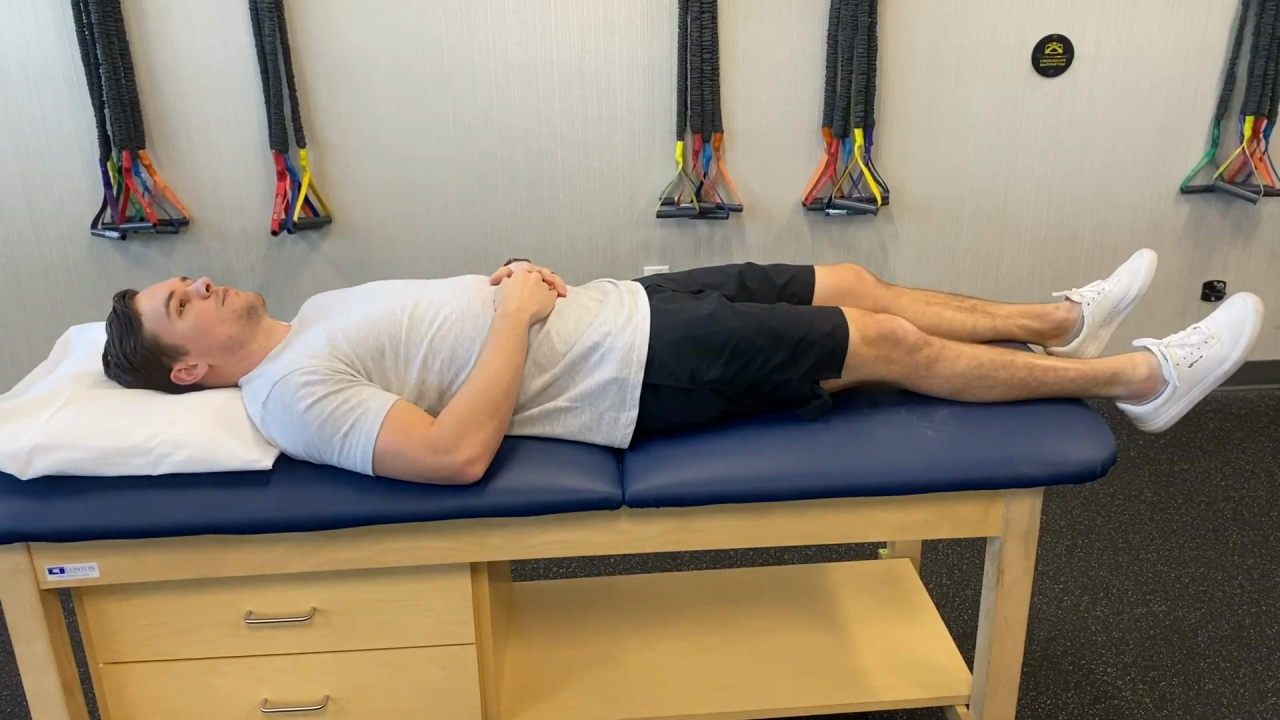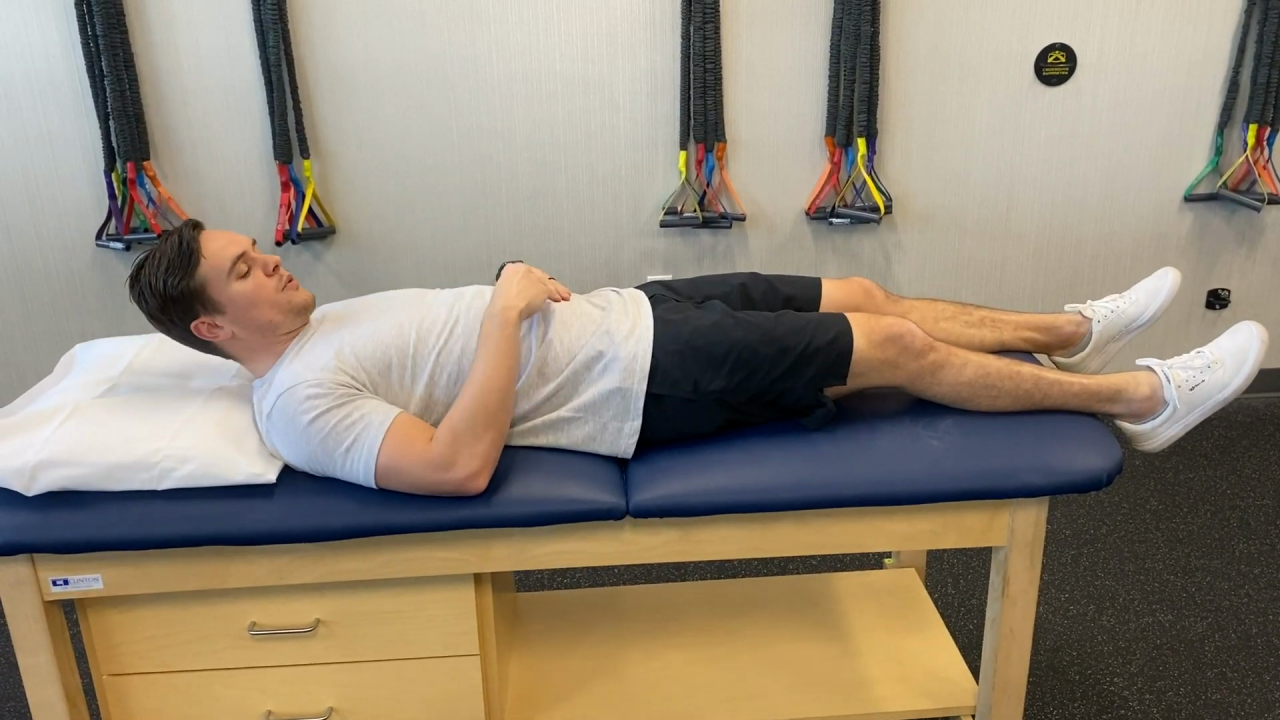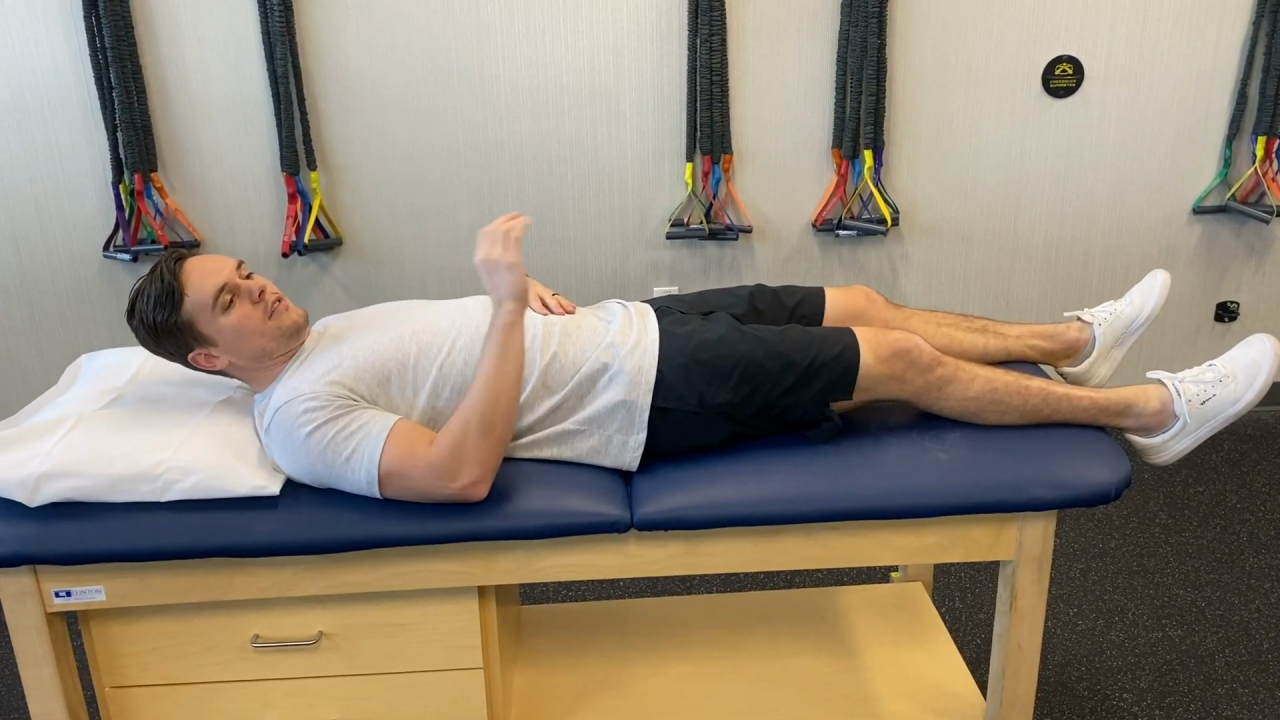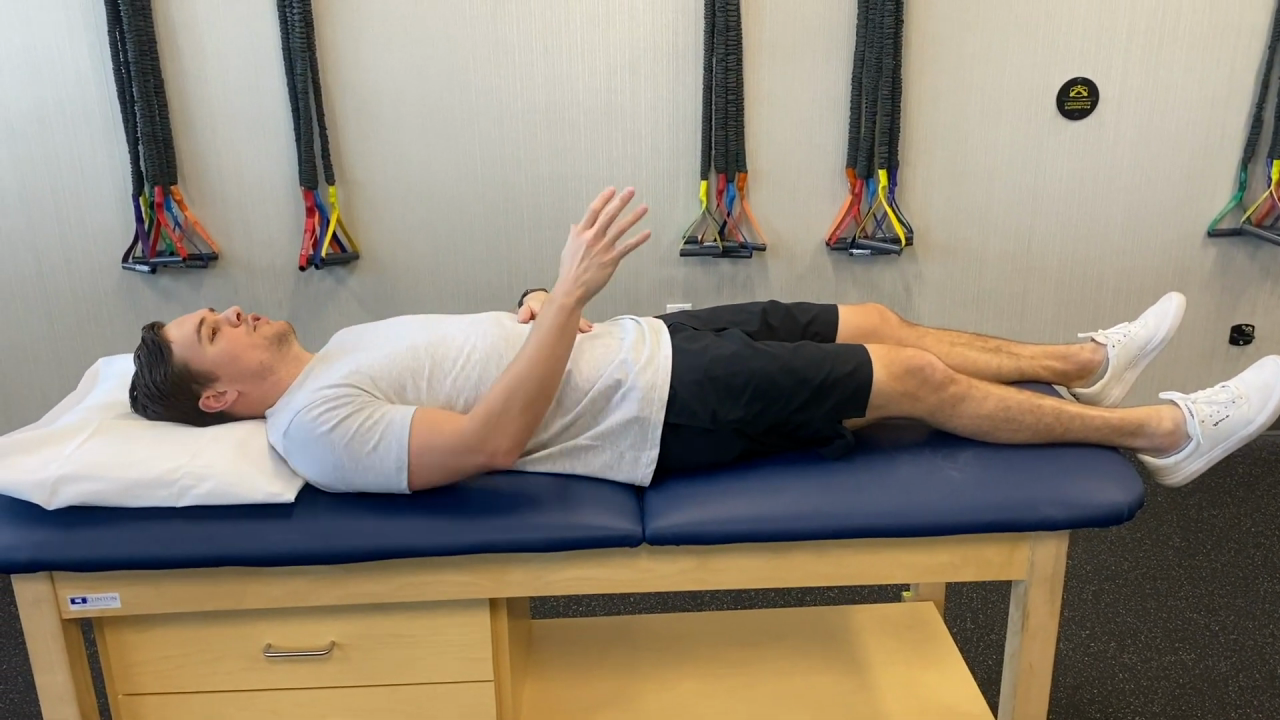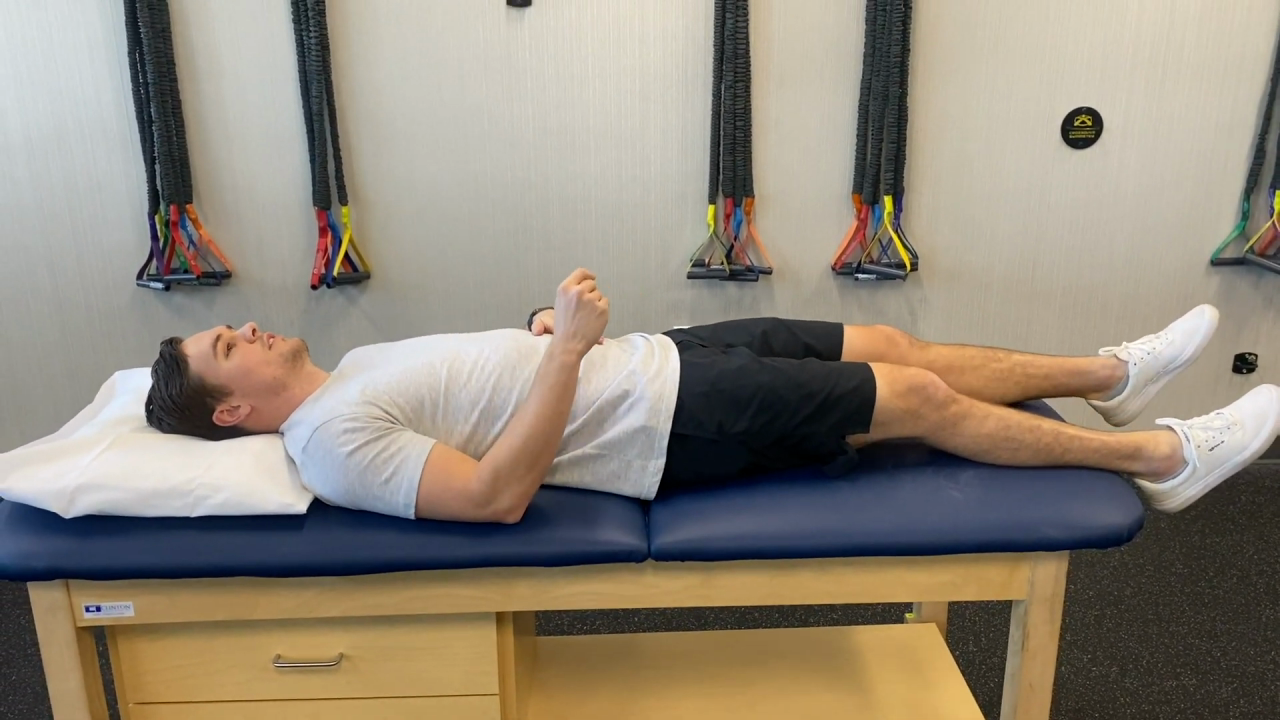
dt=1s
person 1, frame 1
left shoulder: (318, 317)
right shoulder: (292, 394)
right elbow: (456, 456)
left wrist: (515, 274)
right wrist: (518, 315)
left hip: (617, 308)
right hip: (634, 375)
left knee: (852, 285)
right knee: (887, 346)
left ankle: (1058, 322)
right ankle: (1138, 380)
person 1, frame 2
left shoulder: (327, 323)
right shoulder: (299, 402)
right elbow: (460, 465)
left wrist: (510, 277)
right wrist: (510, 312)
left hip: (623, 314)
right hip: (641, 386)
left knee: (862, 294)
right knee: (895, 347)
left ankle: (1076, 332)
right ankle: (1139, 400)
person 1, frame 3
left shoulder: (325, 338)
right shoulder: (301, 418)
right elbow: (463, 473)
left wrist: (514, 288)
right wrist: (501, 306)
left hip: (623, 328)
right hip: (644, 399)
left knee: (863, 307)
right knee: (903, 363)
left ankle: (1075, 343)
right ankle: (1149, 412)
person 1, frame 4
left shoulder: (345, 347)
right shoulder: (317, 426)
right elbow: (494, 440)
left wrist: (542, 296)
right wrist: (572, 290)
left hip: (647, 343)
right hip: (655, 413)
left knee: (879, 321)
right knee: (915, 378)
left ankle: (1089, 361)
right ankle: (1162, 433)
person 1, frame 5
left shoulder: (356, 367)
right shoulder: (332, 441)
right elbow: (497, 492)
left wrist: (545, 324)
right wrist: (566, 349)
left hip: (655, 359)
right hip: (663, 426)
left knee: (887, 343)
right knee: (915, 396)
left ankle: (1110, 376)
right ankle: (1158, 457)
